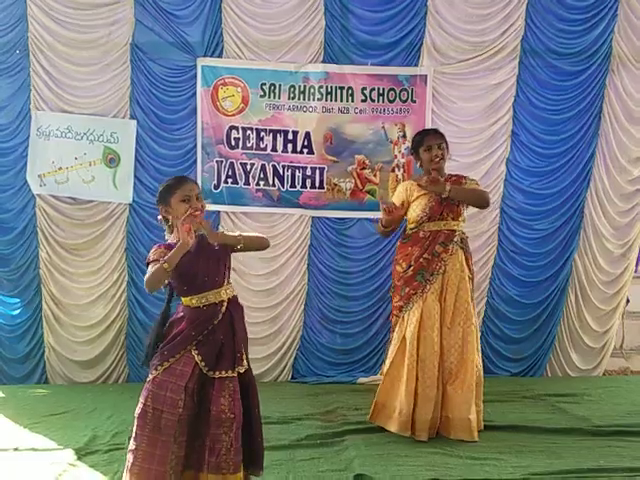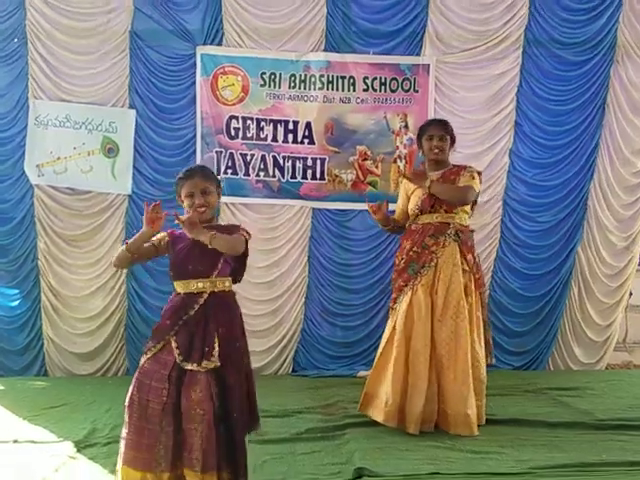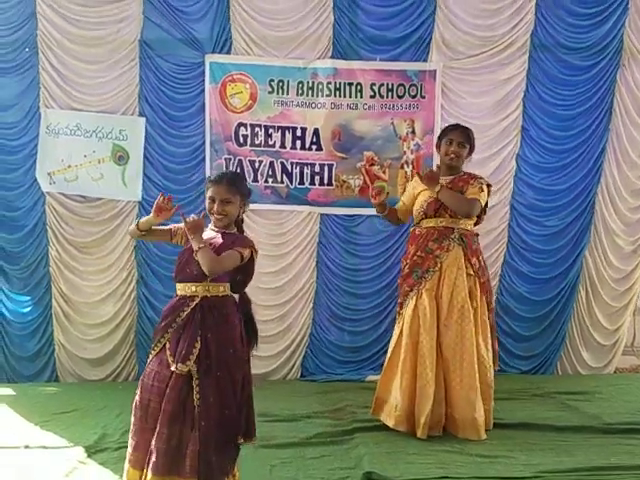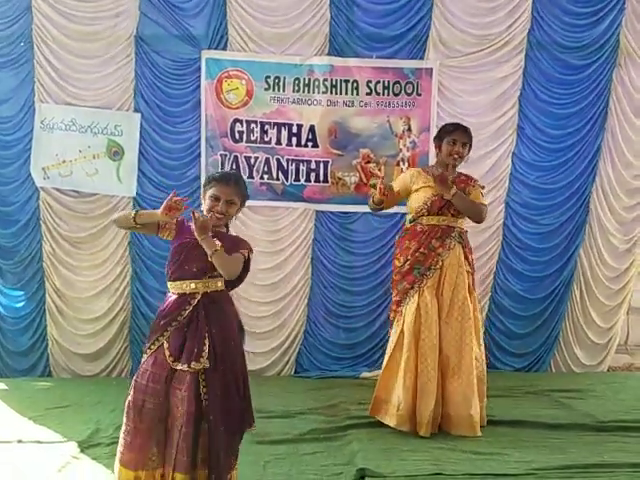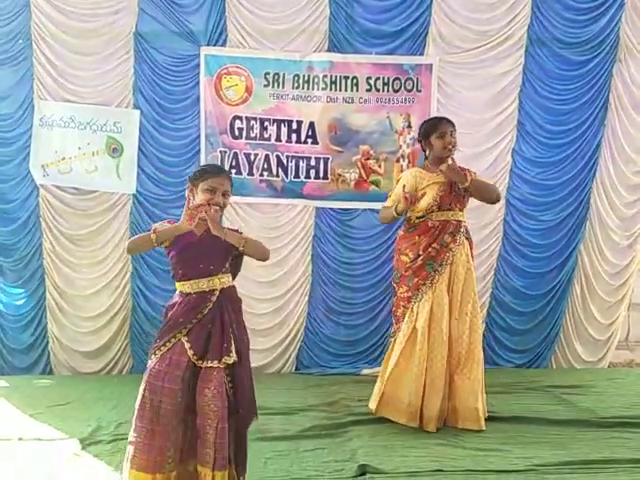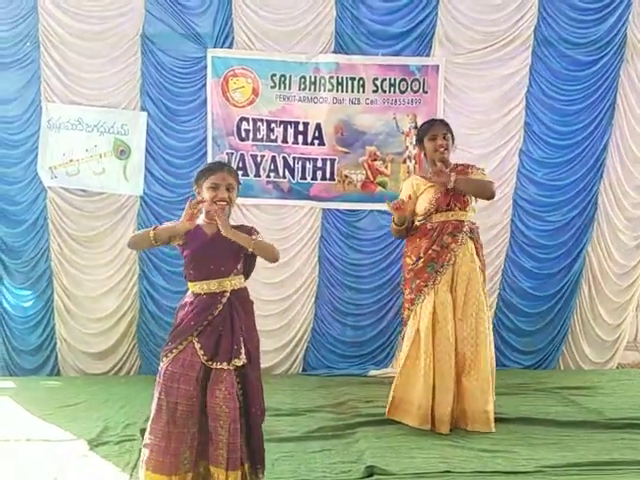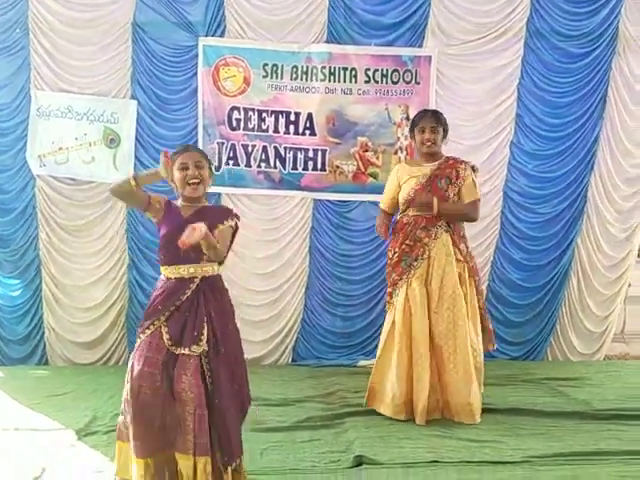
dt=0.4s
person 1, frame 1
left shoulder: (460, 182)
right shoulder: (407, 187)
left elbow: (484, 200)
right elbow: (383, 230)
left wrist: (444, 188)
right wrist: (387, 220)
left hip: (453, 267)
right hip: (417, 267)
left knee: (454, 336)
right knee: (417, 334)
left ankle: (451, 414)
right ankle: (415, 413)
person 1, frame 2
left shoulder: (465, 173)
right shoulder: (410, 182)
left elbow: (465, 197)
right elbow: (399, 225)
left wrist: (428, 184)
right wrist: (383, 219)
left hip: (455, 260)
right hip: (417, 259)
left knee: (454, 329)
right knee: (413, 327)
left ankle: (452, 408)
right ankle: (414, 407)
person 1, frame 3
left shoulder: (476, 183)
right shoulder: (419, 181)
left elbow: (469, 210)
right elbow: (399, 217)
left wrist: (438, 188)
right wrist: (381, 206)
left hip: (460, 265)
right hip: (422, 264)
left knee: (459, 334)
right knee: (420, 332)
left ankle: (461, 412)
right ankle: (422, 411)
person 1, frame 4
left shoulder: (470, 185)
right shoulder: (414, 176)
left elbow: (479, 215)
right elbow: (378, 205)
left wrist: (449, 190)
right wrist: (377, 198)
left hip: (453, 263)
right hip: (416, 260)
left knee: (454, 332)
right knee: (416, 329)
left ankle: (454, 409)
right ankle: (414, 408)
person 1, frame 5
left shoulder: (464, 173)
right shoulder: (413, 176)
left elbow: (495, 196)
right elbow: (384, 215)
left wrist: (461, 179)
right wrist: (402, 208)
left hip: (456, 257)
right hip: (421, 256)
left knee: (458, 327)
right knee: (421, 325)
left ankle: (454, 403)
right ankle: (414, 403)
person 1, frame 6
left shoulder: (466, 172)
right shoulder: (414, 182)
left elbow: (490, 191)
right elbow: (399, 232)
left wrist: (449, 179)
right wrist: (399, 219)
left hip: (464, 259)
right hip: (427, 260)
left knee: (467, 329)
right knee: (429, 327)
left ankle: (463, 405)
right ankle: (424, 406)
person 1, frame 7
left shoulder: (459, 168)
right shoulder: (401, 171)
left elbow: (472, 211)
right elbow: (385, 213)
left wrist: (434, 205)
right wrist: (382, 224)
left hip: (447, 253)
right hip: (409, 252)
left knee: (450, 323)
right knee: (408, 320)
left ankle: (451, 398)
right ankle: (406, 397)
person 2, frame 1
left shoulder: (217, 241)
right shoulder: (163, 250)
left elbow: (264, 243)
right elbow: (150, 284)
left wrist: (217, 236)
right wrist: (182, 245)
left hip: (225, 332)
right hip: (189, 332)
left knee: (221, 413)
right knee: (166, 408)
person 2, frame 2
left shoulder: (231, 233)
right shoulder: (173, 238)
left elbow: (235, 247)
right elbow: (119, 262)
left wrist: (200, 232)
right wrist: (147, 232)
left hip: (217, 325)
right hip: (178, 324)
left knee: (207, 406)
right knee: (153, 397)
person 2, frame 3
left shoulder: (241, 244)
right shoulder: (189, 232)
left elbow: (213, 267)
right elbow: (135, 233)
left wrist: (197, 238)
right wrist: (154, 218)
left hip: (214, 328)
right hip: (179, 326)
left knee: (205, 408)
right knee: (156, 401)
person 2, frame 4
left shoulder: (236, 245)
right shoulder: (178, 228)
left elbow: (229, 272)
right elbow: (119, 221)
left wrist: (205, 237)
right wrist: (160, 215)
left hip: (212, 324)
right hip: (174, 323)
left knee: (202, 404)
right knee: (150, 399)
person 2, frame 5
left shoulder: (231, 235)
right shoulder: (174, 230)
left elbow: (264, 254)
right elbow: (131, 247)
left wrist: (221, 231)
right wrist: (181, 226)
left hip: (221, 322)
right hip: (184, 319)
left knee: (216, 402)
right knee: (164, 397)
person 2, frame 6
left shoulder: (244, 232)
right shoulder: (185, 230)
left elbow: (274, 256)
right elbow: (133, 243)
left wrist: (230, 232)
right wrist: (179, 226)
left hip: (233, 323)
right hip: (195, 320)
left knee: (227, 404)
right knee: (179, 399)
person 2, frame 7
left shoulder: (223, 215)
right shoulder: (163, 208)
left elbow: (219, 253)
right elbow: (117, 191)
left wrist: (204, 234)
right wrist: (157, 174)
left hip: (207, 307)
right hip: (166, 305)
left knee: (199, 389)
right knee: (145, 383)
